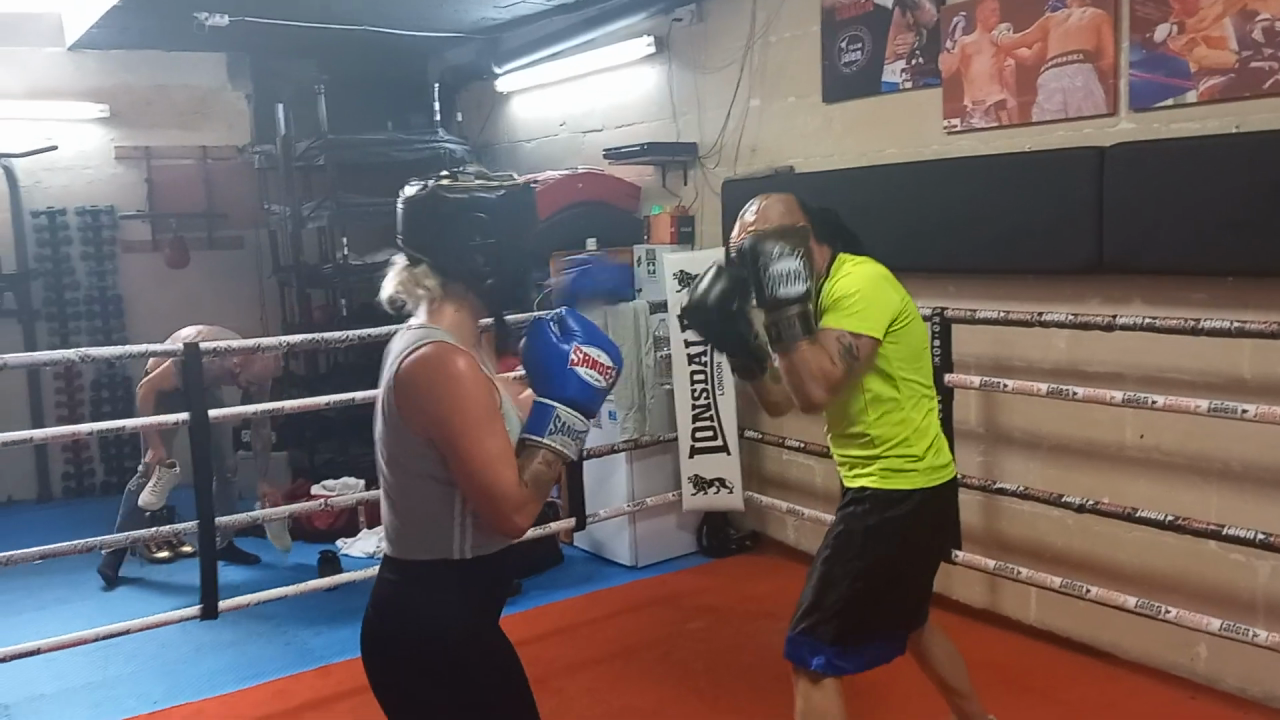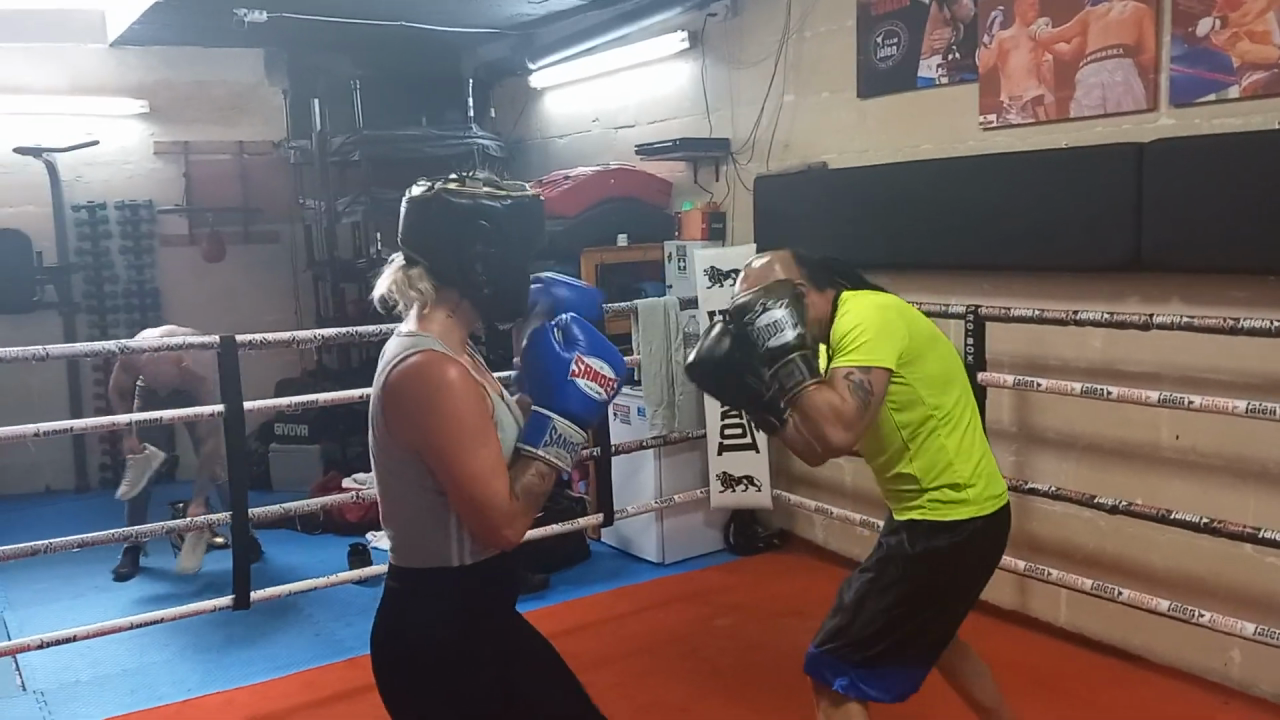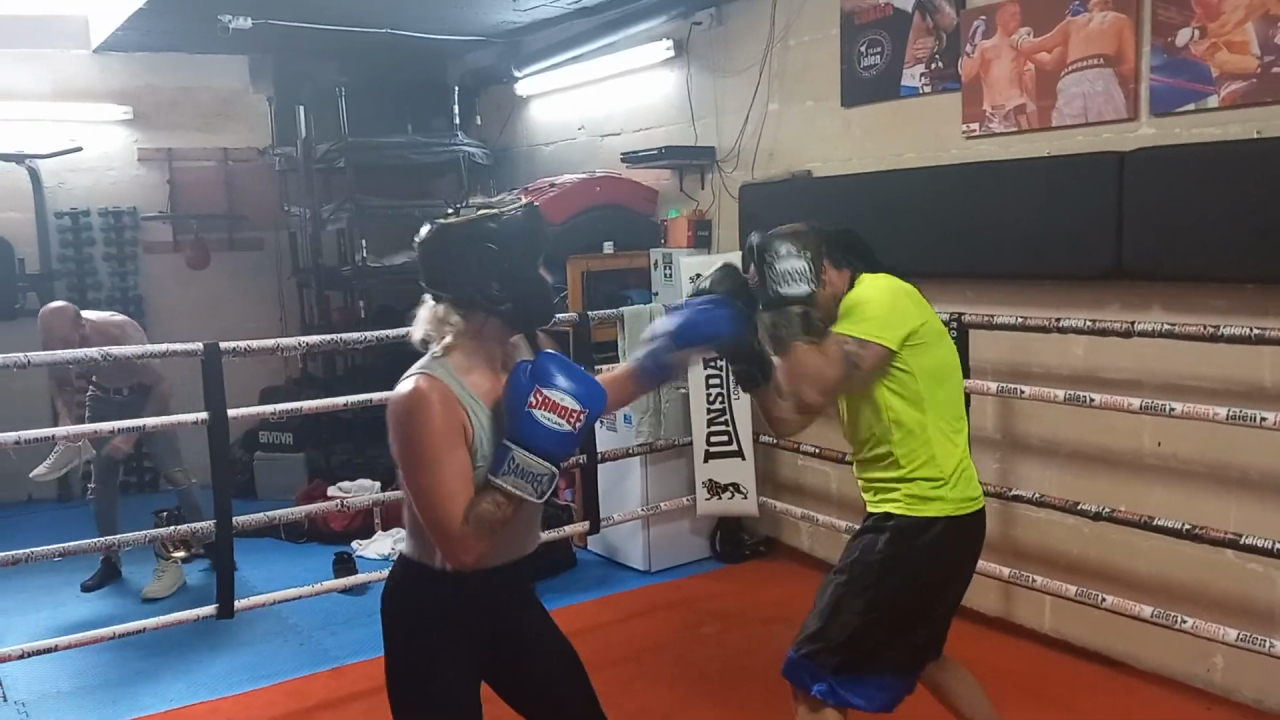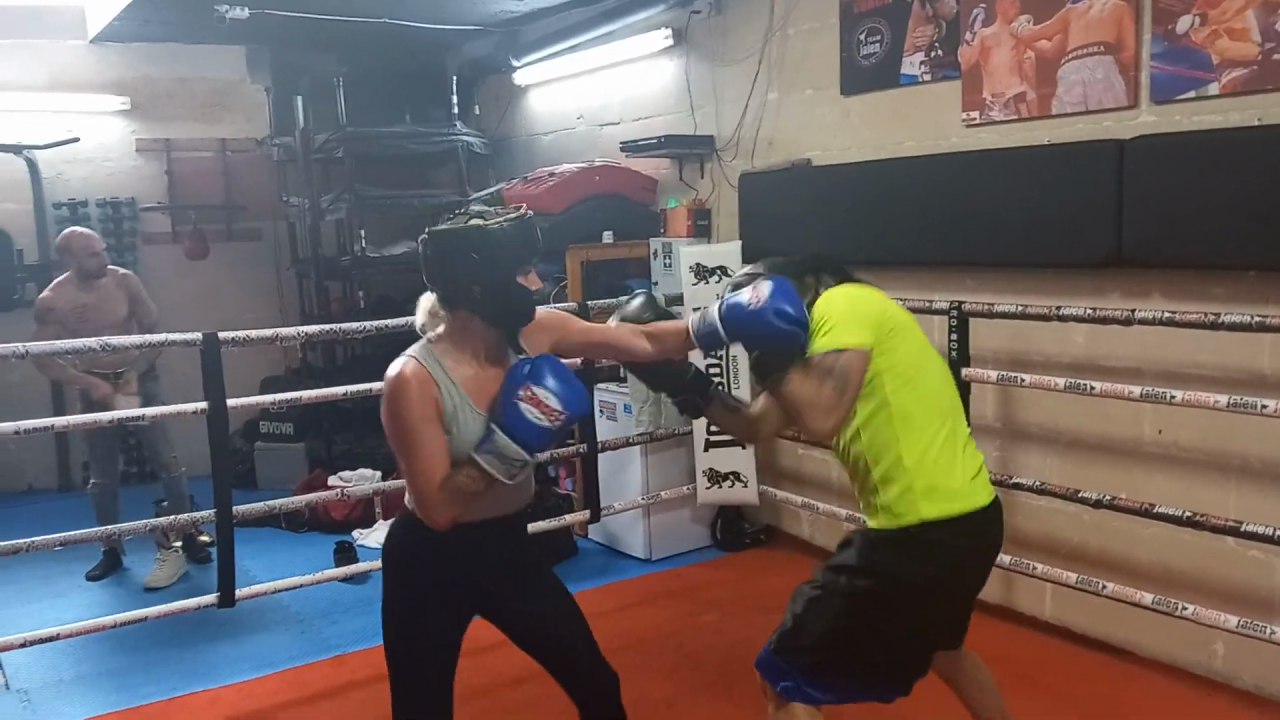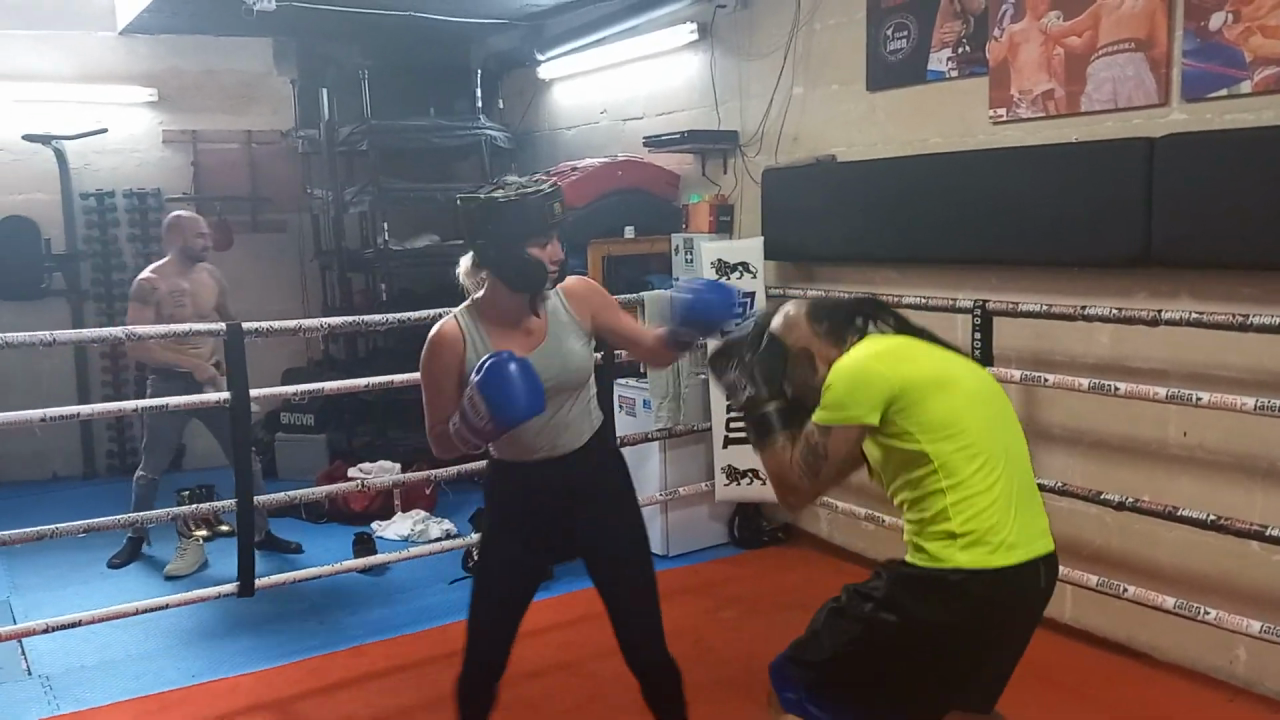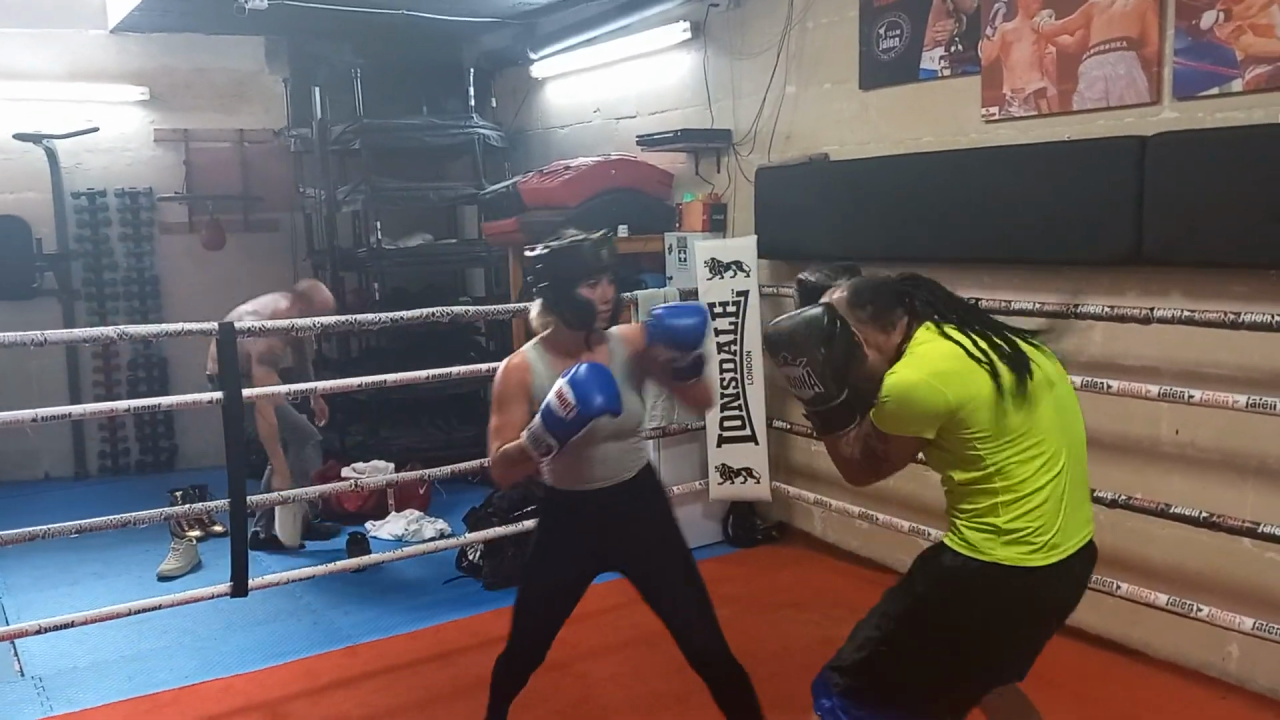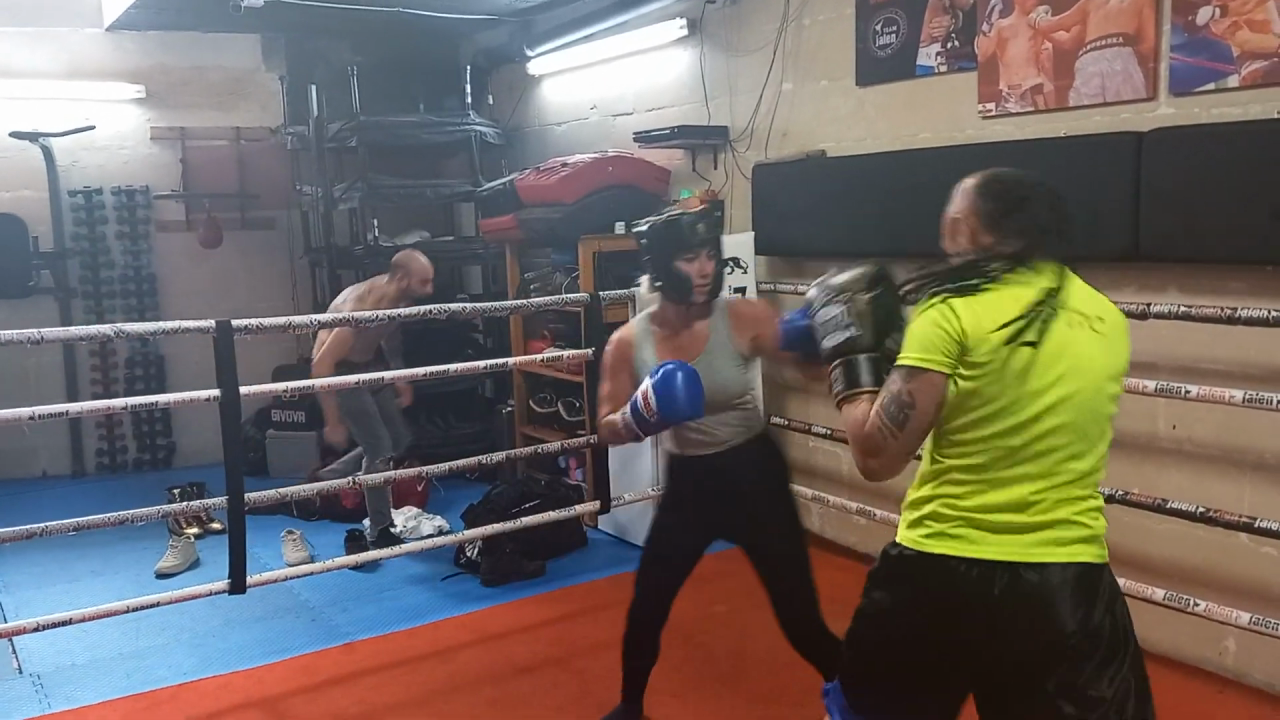
dt=0.5s
person 1, frame 1
left shoulder: (438, 339)
right shoulder: (443, 363)
right elbow: (512, 509)
left wrist: (570, 325)
right wrist: (569, 403)
right hip: (427, 622)
person 1, frame 2
left shoulder: (444, 348)
right shoulder: (431, 373)
left elbow: (495, 443)
right elbow: (503, 523)
left wrist: (544, 373)
right wrist: (563, 414)
left hip: (482, 614)
right hip: (435, 631)
person 1, frame 3
left shoulder: (515, 346)
right shoulder: (424, 399)
left elbow: (586, 399)
right elbow: (461, 547)
left wrist: (658, 360)
right wrist: (530, 450)
left hip: (506, 596)
right hip: (434, 608)
person 1, frame 4
left shoulder: (533, 334)
right shoulder: (411, 379)
left elbow: (637, 344)
right elbow: (438, 510)
right wrist: (511, 438)
left hip: (507, 553)
right hip: (433, 565)
person 1, frame 5
left shoulder: (578, 296)
right shoulder: (451, 338)
left elbow: (658, 352)
right elbow: (442, 446)
left wrist: (690, 326)
right wrist: (477, 423)
left hip: (596, 482)
right hip: (517, 499)
left knee: (646, 652)
right knee: (483, 663)
person 1, frame 6
left shoulder: (634, 342)
right shoulder: (519, 370)
left elbow: (700, 401)
right elbow: (502, 470)
left wrist: (686, 359)
right wrist: (549, 429)
left hip: (642, 509)
right hip: (569, 520)
left knee: (710, 653)
right knee: (522, 653)
person 1, frame 7
left shoulder: (743, 318)
right shoulder: (628, 342)
right elbow: (606, 427)
left wrist: (808, 351)
right wrist: (640, 413)
left hip: (755, 475)
right hip: (687, 485)
left knee: (802, 624)
right knee: (645, 611)
person 2, frame 1
left shoulder: (858, 283)
right shoulder: (824, 290)
left elbow: (815, 392)
right elbow: (778, 400)
left wrist: (787, 295)
right wrist: (733, 331)
left hip: (896, 494)
right hip: (913, 490)
left knee: (812, 656)
right knee: (905, 617)
person 2, frame 2
left shoulder: (868, 317)
right shoulder: (844, 331)
left elbow: (839, 432)
right elbow: (815, 448)
left wrist: (783, 348)
right wrist: (751, 391)
left hip: (948, 520)
right hip: (964, 513)
left knee: (835, 672)
right knee: (929, 632)
person 2, frame 3
left shoulder: (879, 297)
right shoulder: (850, 313)
left elbow: (813, 392)
right elbow: (787, 418)
left wrist: (787, 303)
right wrist: (742, 349)
left hip: (920, 524)
right hip: (942, 520)
right knee: (913, 653)
person 2, frame 4
left shoulder: (845, 306)
left elbow: (821, 418)
right elbow: (759, 424)
left wrist: (771, 347)
left hip: (915, 533)
right hip: (972, 523)
left knee: (784, 679)
right knee: (940, 645)
person 2, frame 5
left shoulder: (862, 367)
right shoulder: (916, 355)
left elbow: (797, 489)
right elbow: (832, 468)
left wrist: (757, 402)
right wrist: (781, 397)
left hip: (958, 579)
person 2, frame 6
left shoulder: (915, 380)
right shoulder: (985, 337)
left elbow: (861, 466)
left wrist: (819, 391)
left hip: (991, 568)
right hip: (1065, 556)
right knee: (982, 679)
person 2, frame 7
left shoulder: (953, 309)
right shoulder: (1108, 321)
left elbow: (878, 458)
left wrist: (845, 358)
left hip: (938, 568)
right hip: (1065, 577)
person 3, frame 1
left shoulder: (258, 373)
right shoulder: (200, 356)
left elbow: (261, 428)
right elbow: (145, 390)
left wrist: (263, 482)
right wrist: (154, 445)
left hip: (204, 391)
right hip: (164, 389)
left knee: (227, 466)
right knee: (152, 468)
left ankle: (225, 544)
right ankle: (116, 550)
person 3, frame 2
left shoulder: (201, 373)
right shoulder: (133, 355)
left elbow: (210, 439)
right elbow: (117, 389)
left wrist: (198, 501)
right wrist: (128, 434)
left hip: (197, 392)
right hip: (150, 388)
left knee: (217, 466)
right knee: (138, 465)
right ankle: (132, 547)
person 3, frame 3
left shoulder: (118, 333)
right shoulder: (53, 341)
left elbow: (163, 389)
right elbow: (61, 381)
left wrist: (132, 436)
right wrist: (64, 417)
left hip: (145, 395)
right hip: (103, 394)
left knee: (173, 473)
right knee: (102, 483)
right ankle: (110, 562)
person 3, frame 4
left shoulder: (124, 281)
right shoulder: (52, 301)
left elbow: (155, 332)
right elbow: (44, 359)
left wrist: (134, 374)
right wrist: (86, 382)
left hip: (138, 377)
right hip: (96, 387)
left knee: (166, 460)
right knee: (102, 475)
left ankle: (186, 537)
right ankle: (112, 550)
person 3, frame 5
left shoulder: (211, 275)
right shoulder: (149, 285)
left elbow: (229, 322)
right elbow: (136, 346)
right wrist: (193, 365)
left hip: (214, 377)
right hip: (170, 381)
right knee: (152, 465)
left ankle: (261, 533)
right ankle: (136, 538)
person 3, frame 6
left shoulder: (291, 311)
right shoulder: (268, 337)
left elbow: (301, 350)
right elbow: (263, 410)
left wrist: (315, 394)
right wrist: (280, 470)
left hip: (252, 373)
left knee: (291, 449)
right knee: (306, 438)
left ankle: (264, 530)
right ankle: (300, 520)
person 3, frame 7
left shoulder: (400, 298)
right shoulder: (364, 307)
right elbow: (321, 365)
left wrist: (400, 378)
right wrist: (333, 422)
left hip: (367, 365)
right hip: (338, 370)
left knee: (397, 439)
right knee: (379, 450)
left ankle: (326, 481)
right ankle: (380, 534)
